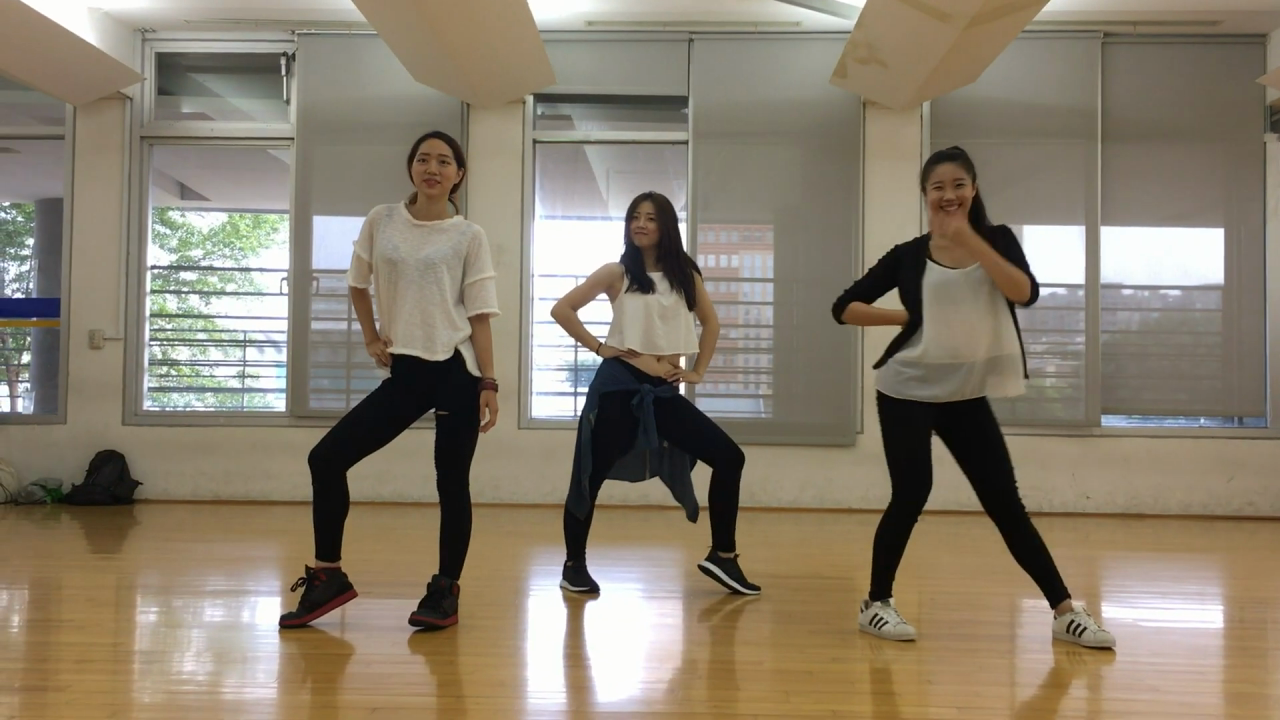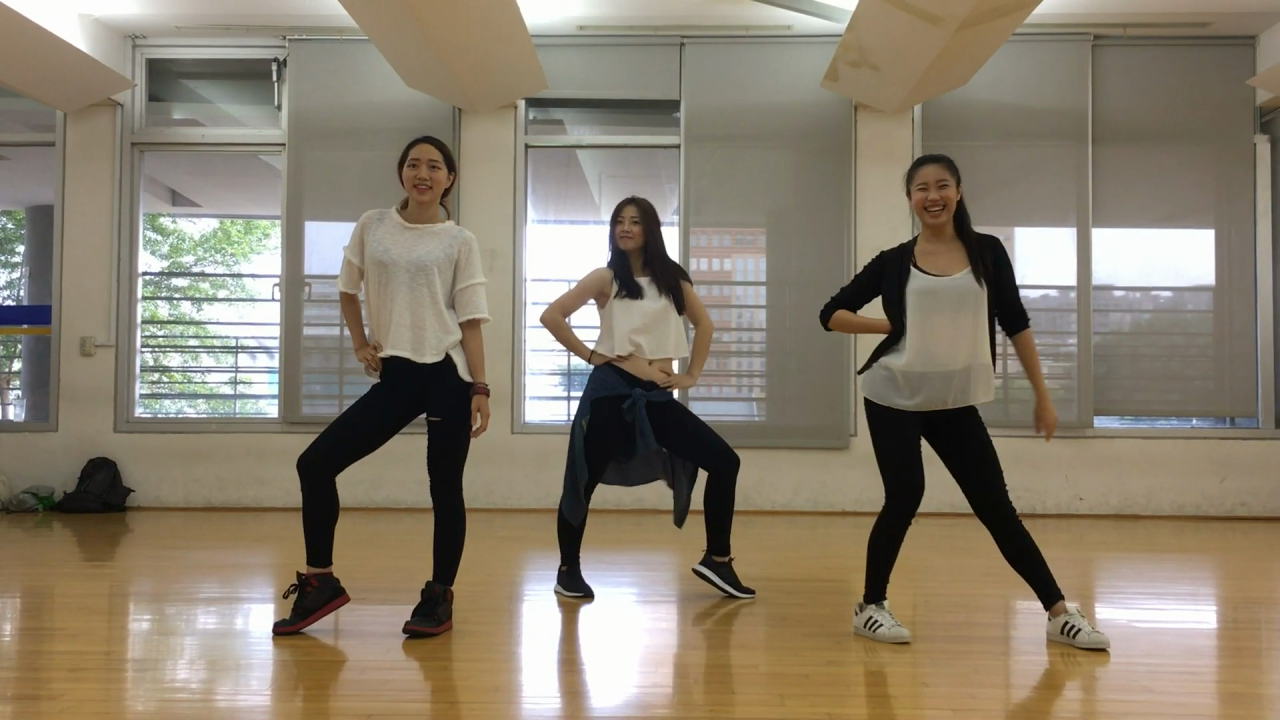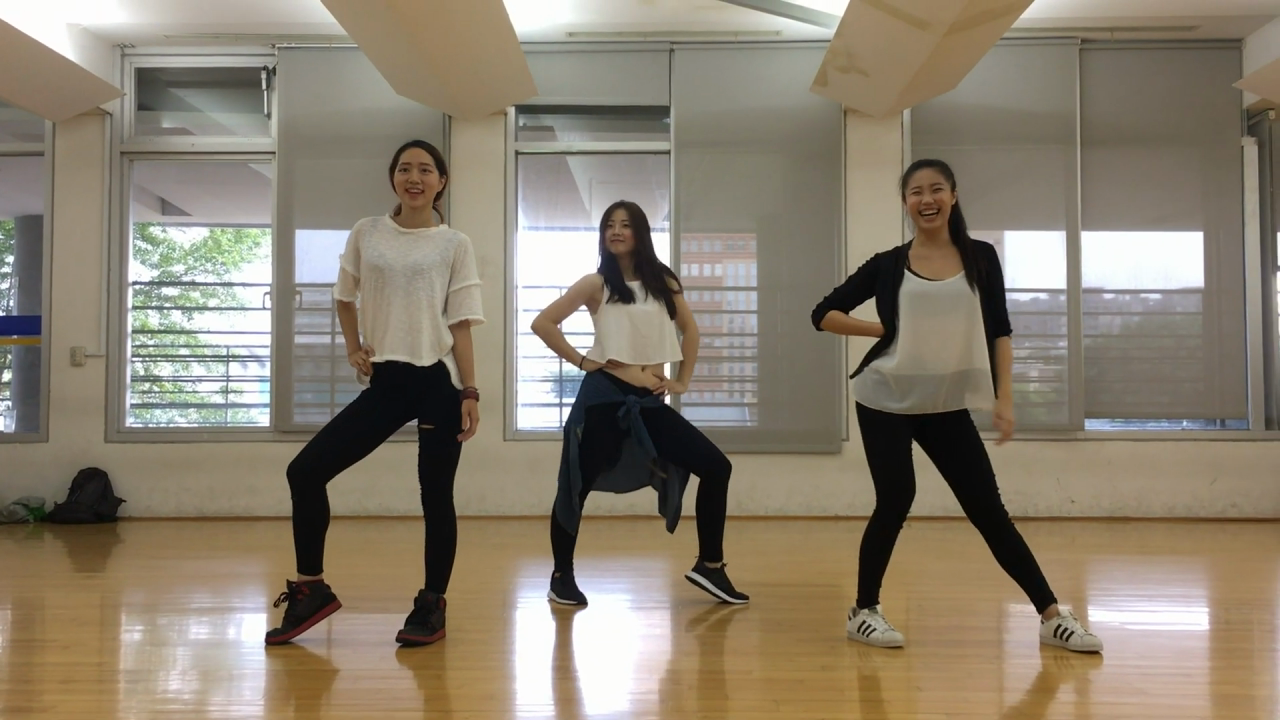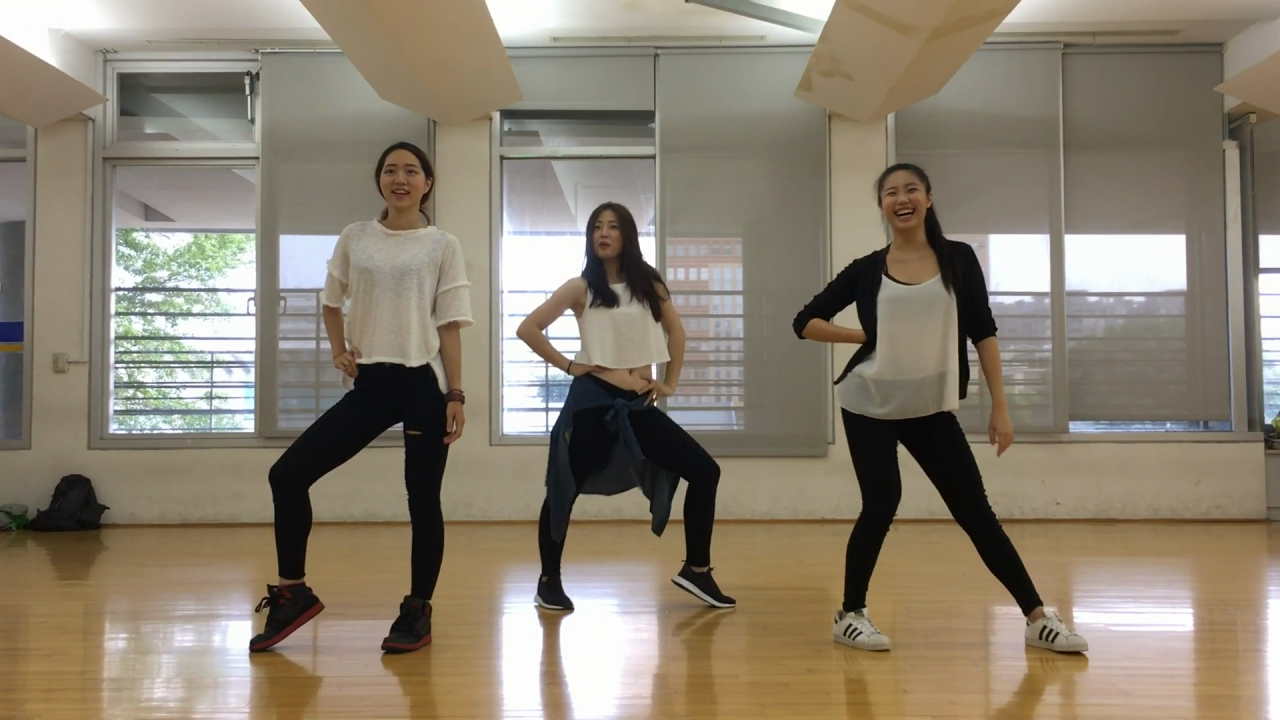
dt=0.5s
person 1, frame 1
left shoulder: (469, 236)
right shoulder: (380, 221)
left elbow: (479, 316)
right elbow: (358, 284)
left wrist: (488, 384)
right wrist: (371, 340)
left hip: (456, 372)
right hip: (404, 373)
left knee: (452, 481)
right knee: (327, 457)
left ankle: (445, 590)
right ankle: (328, 576)
person 1, frame 2
left shoulder: (460, 242)
right shoulder: (372, 226)
left elbow: (471, 321)
right elbow: (348, 290)
left wrist: (480, 388)
right wrist: (360, 345)
left hip: (447, 375)
right hip: (394, 377)
left knee: (445, 486)
right knee: (316, 463)
left ankle: (440, 597)
right ankle: (321, 581)
person 1, frame 3
left shoulder: (455, 245)
right shoulder: (366, 234)
left elbow: (460, 324)
right elbow: (345, 299)
left wrist: (470, 392)
right wrist: (354, 351)
left hip: (438, 381)
right hip: (385, 382)
left knee: (436, 493)
right knee: (306, 469)
left ankle: (432, 604)
right ankle: (311, 588)
person 1, frame 4
left shoulder: (443, 246)
right shoulder: (354, 238)
left elbow: (449, 325)
right elbow: (332, 303)
left wrist: (455, 395)
right wrist: (339, 353)
left hip: (424, 383)
right hip: (370, 384)
left knee: (423, 497)
right knee: (288, 473)
left ankle: (418, 610)
right ankle: (293, 591)
person 2, frame 1
left shoulder: (997, 239)
right shoulder: (909, 254)
left elbow: (1025, 293)
right elbow: (844, 308)
left wrist: (971, 239)
right wrist: (906, 317)
left hip: (968, 395)
right hip: (907, 389)
left knee: (1005, 503)
right knee: (911, 494)
left ankle: (1065, 611)
right ankle: (877, 603)
person 2, frame 2
left shoulder: (986, 252)
right shoulder: (893, 262)
left elbow: (1016, 324)
right elbow: (831, 314)
left wrist: (1041, 394)
right wrist: (890, 326)
left hip: (956, 403)
right hip: (894, 397)
left knee: (996, 505)
right knee: (904, 496)
left ankle: (1060, 613)
right ankle: (871, 606)
person 2, frame 3
left shoulder: (980, 258)
right shoulder: (887, 265)
left elbow: (999, 332)
right elbow: (824, 314)
left wrist: (1004, 397)
right wrist: (882, 329)
left hip: (948, 406)
right hip: (885, 401)
left knee: (988, 509)
right knee: (895, 500)
left ankle: (1052, 616)
right ankle: (864, 611)
person 2, frame 4
left shoulder: (958, 259)
right shoulder: (865, 270)
left elbow: (983, 332)
right elbow: (806, 323)
left wrist: (1000, 406)
right wrist: (863, 335)
left hip: (932, 409)
right hip: (870, 405)
left knee: (975, 510)
right knee: (881, 503)
left ankle: (1038, 618)
right ankle: (850, 614)
person 3, frame 1
left shoulder: (685, 275)
right shoulder: (617, 272)
left elbow: (710, 322)
right elbow: (562, 309)
left wrist: (698, 371)
right wrist: (599, 348)
left hip: (665, 391)
right hip: (620, 385)
left knee: (729, 458)
right knee: (592, 473)
left ankle: (722, 556)
right ankle: (574, 564)
person 3, frame 2
left shoulder: (672, 278)
right shoulder: (605, 277)
left elbow: (704, 323)
right elbow: (552, 316)
left wrist: (692, 373)
right wrist: (589, 355)
left hip: (659, 396)
right hip: (613, 390)
left knee: (724, 462)
right knee: (585, 478)
left ankle: (717, 560)
right ankle: (569, 570)
person 3, frame 3
left shoulder: (663, 282)
right shoulder: (597, 283)
left elbow: (689, 330)
right elbow: (543, 323)
left wrist: (683, 379)
right wrist: (581, 361)
left hip: (651, 401)
right hip: (606, 395)
left knee: (715, 468)
right knee: (577, 484)
left ankle: (710, 567)
right ankle: (562, 576)
person 3, frame 4
left shoulder: (650, 284)
right shoulder: (581, 287)
left elbow: (676, 331)
right elbow: (528, 329)
left wrist: (671, 381)
right wrist: (568, 365)
left hip: (640, 404)
right hip: (594, 400)
left knee: (704, 472)
right knee: (565, 488)
left ankle: (697, 571)
right ankle: (549, 580)
